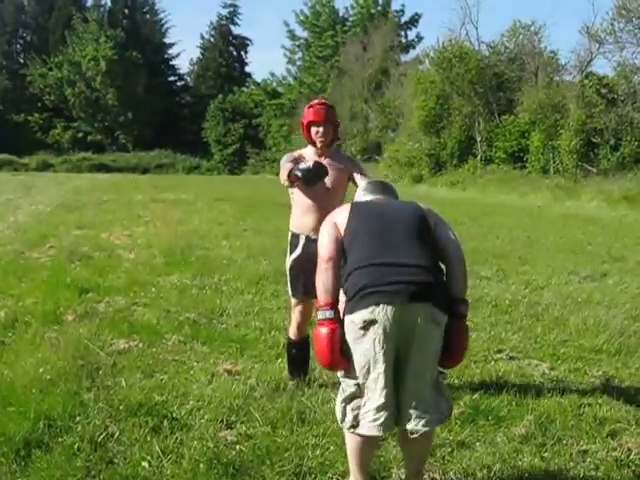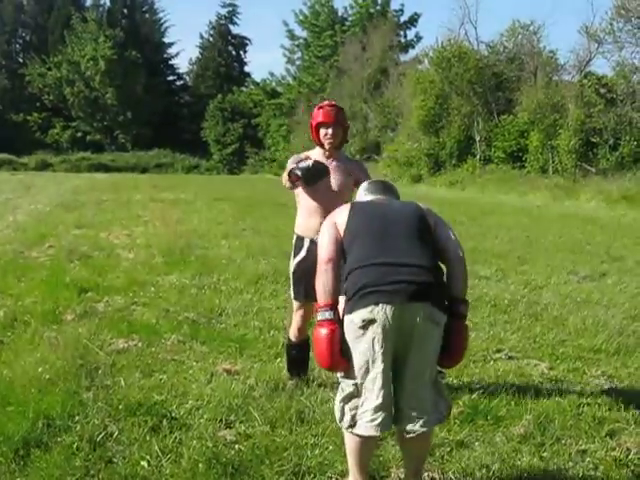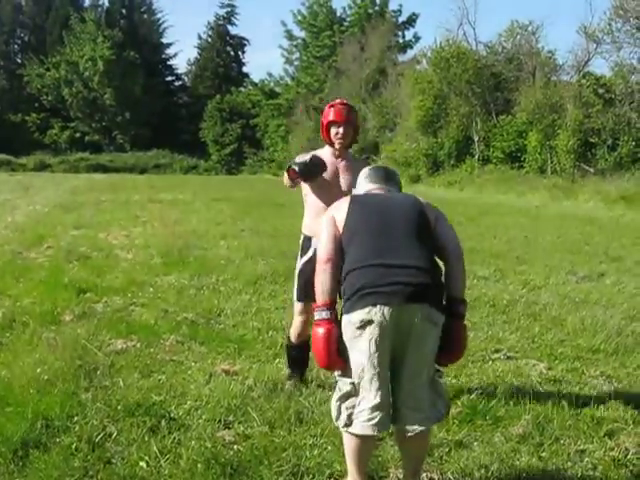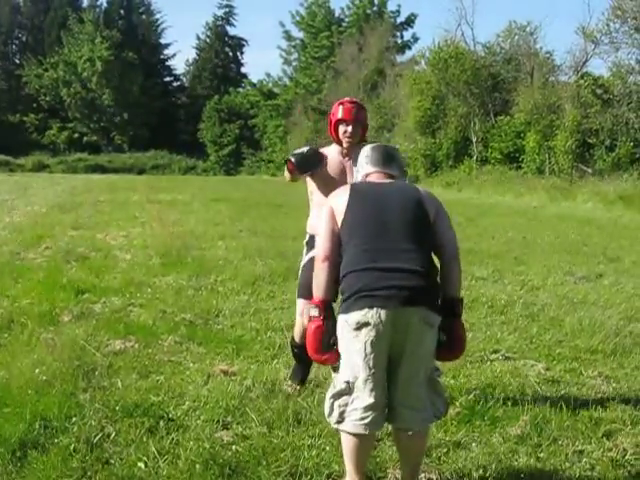
dt=0.1s
person 1, frame 1
left shoulder: (339, 215)
right shoulder: (422, 212)
left elbow: (327, 262)
right elbow: (456, 259)
left wrist: (327, 317)
right wrist: (457, 313)
left hip: (370, 302)
right hip: (425, 303)
left knee: (363, 399)
right knee: (420, 400)
person 1, frame 2
left shoulder: (339, 216)
right shoulder: (423, 212)
left elbow: (327, 263)
right elbow: (456, 258)
left wrist: (326, 318)
right wrist: (457, 313)
left hip: (369, 302)
right hip: (424, 303)
left knee: (362, 399)
right knee: (419, 399)
person 1, frame 3
left shoulder: (340, 208)
right shoulder: (423, 207)
left elbow: (326, 262)
right elbow: (454, 258)
left wrist: (324, 317)
right wrist: (455, 312)
left hip: (367, 303)
right hip: (421, 304)
left knee: (363, 399)
right knee: (416, 400)
person 1, frame 4
left shoulder: (339, 198)
right shoulder: (424, 198)
left elbow: (325, 258)
right elbow: (451, 256)
left wrist: (320, 313)
right wrist: (452, 312)
left hip: (363, 303)
right hip: (418, 305)
left knee: (357, 399)
right knee: (414, 400)
person 2, frame 1
left shoulder: (347, 163)
right shoulder: (293, 160)
right elbow: (286, 178)
right wrist: (295, 176)
right hip: (303, 244)
right knee: (300, 314)
right ankle: (297, 374)
person 2, frame 2
left shoulder: (354, 167)
right shoulder: (300, 161)
right elbow: (288, 180)
right wrist: (295, 176)
right hip: (307, 247)
right knee: (301, 317)
right ankle: (296, 374)
person 2, frame 3
left shoulder: (362, 167)
right shoulder: (311, 160)
right elbow: (290, 181)
right wrist: (294, 172)
right hip: (314, 247)
right knee: (302, 321)
right ankle: (296, 370)
person 2, frame 4
right shoulder: (316, 158)
right elbow: (291, 176)
right wrist: (294, 166)
right hip: (318, 246)
right knee: (306, 320)
right ankle: (301, 364)
